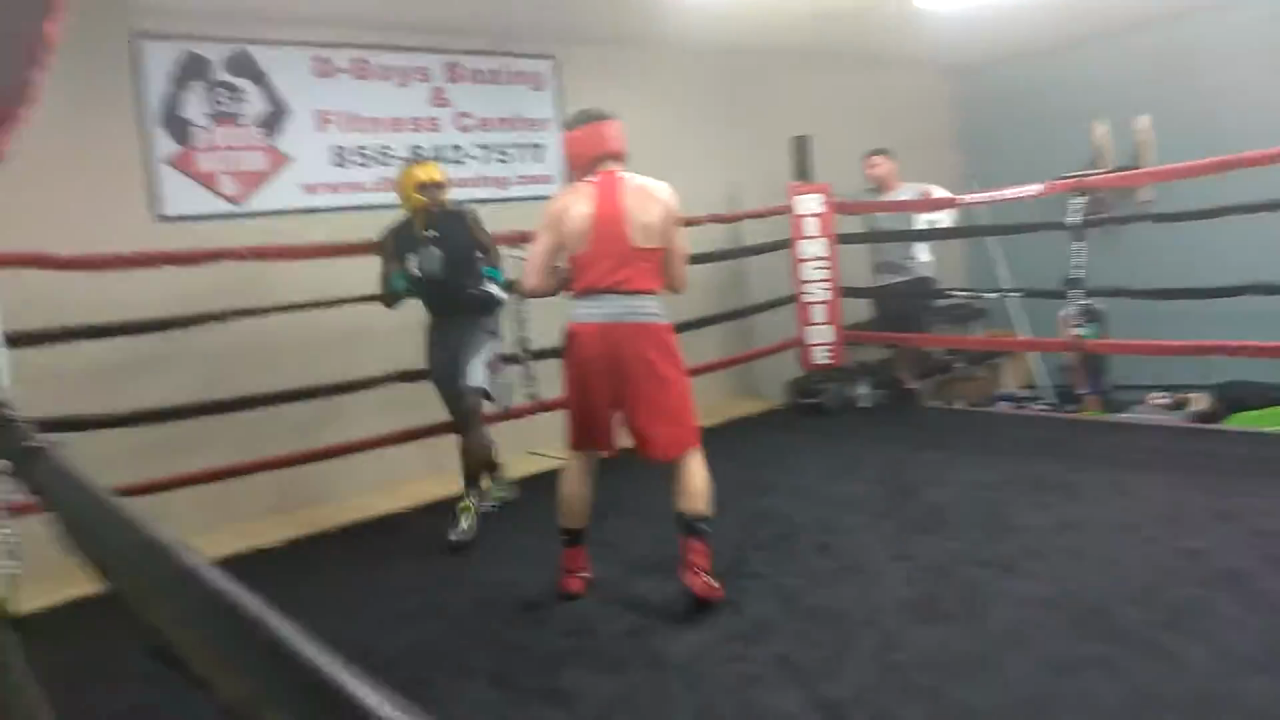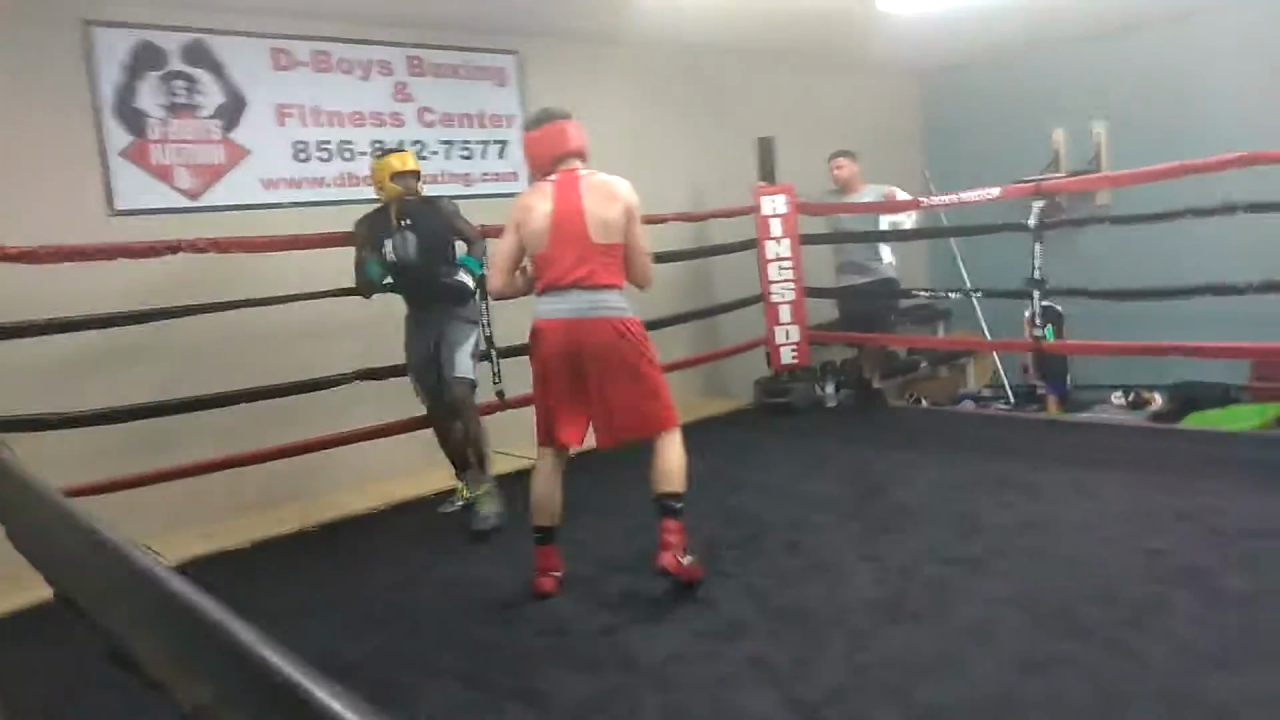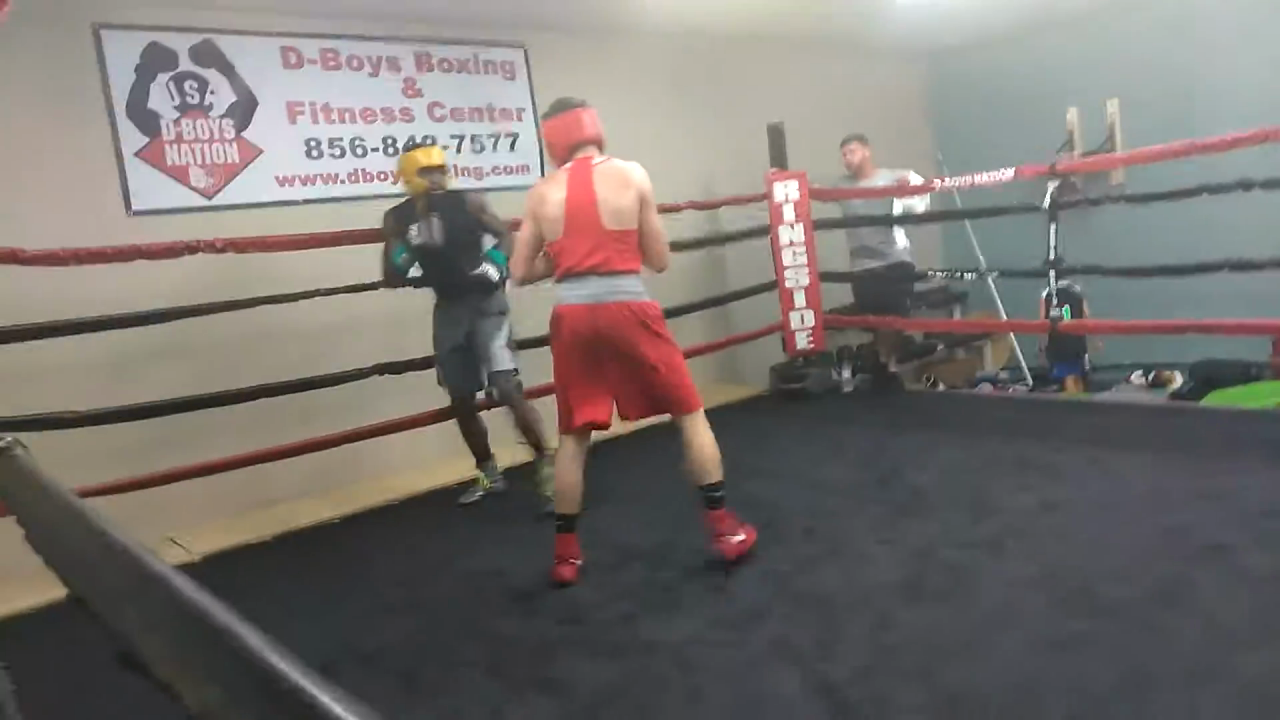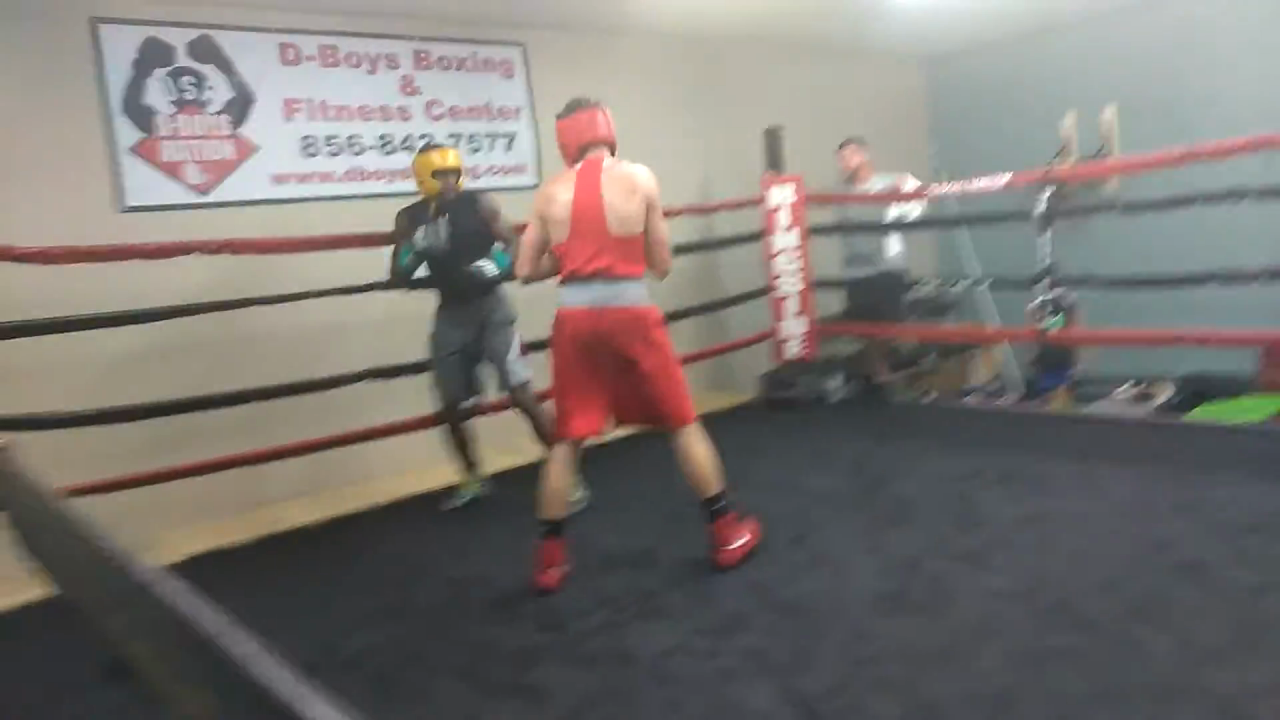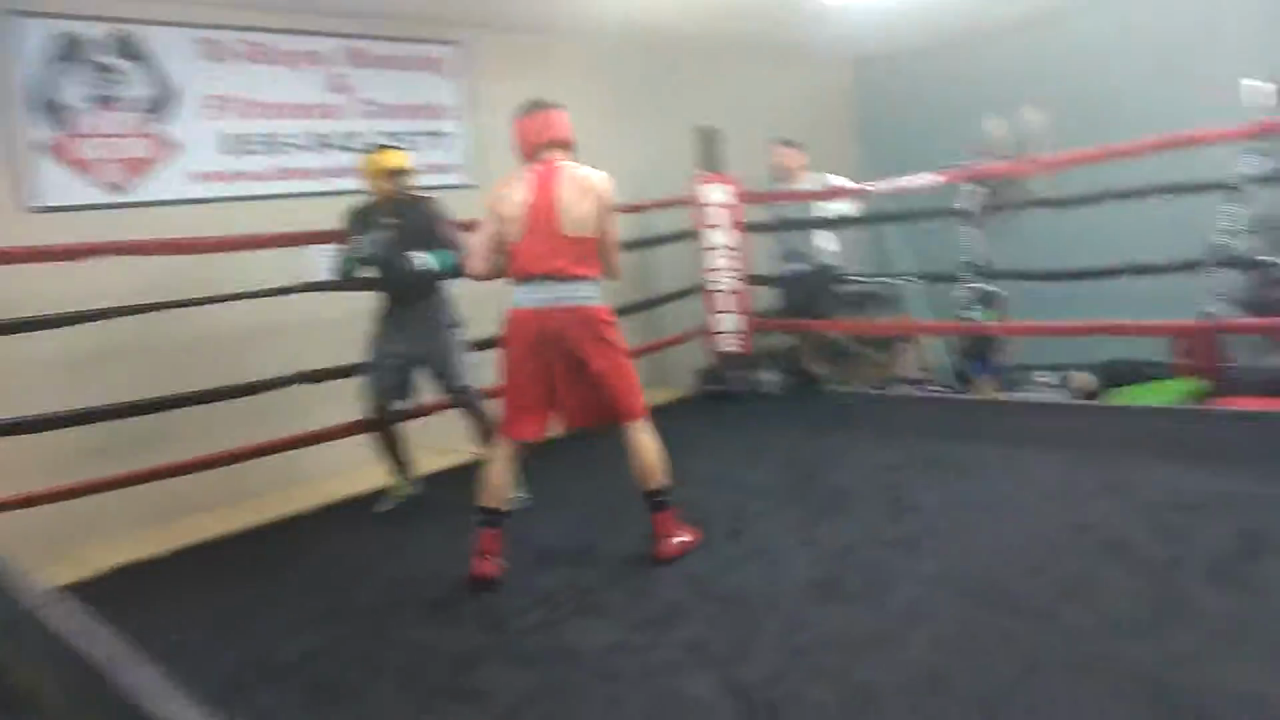
dt=0.1s
person 1, frame 1
left shoulder: (564, 205)
right shoulder: (659, 194)
left elbow: (532, 282)
right elbow: (678, 281)
left hip: (588, 332)
right hip: (644, 330)
left knee: (582, 453)
right knee: (684, 448)
left ankle: (573, 568)
right ankle: (697, 561)
person 1, frame 2
left shoulder: (525, 205)
right shoulder: (618, 191)
left elbow: (499, 285)
right elbow: (642, 276)
left hip: (552, 328)
right hip: (611, 323)
left knee: (552, 448)
right knee: (664, 432)
left ankle: (546, 565)
right ankle: (672, 540)
person 1, frame 3
left shoulder: (541, 192)
right shoulder: (631, 175)
left elbow: (520, 272)
right elbow: (658, 259)
left hip: (571, 315)
right hip: (627, 309)
left knee: (573, 435)
right knee: (690, 413)
left ankle: (566, 553)
right ankle: (722, 528)
person 1, frame 4
left shoulder: (551, 193)
right shoulder: (640, 179)
left elbow: (526, 269)
right elbow: (661, 264)
left hip: (574, 318)
right hip: (630, 313)
left knee: (567, 440)
right knee: (683, 425)
left ankle: (549, 560)
right ankle: (727, 534)
person 1, frame 5
left shoulder: (505, 192)
right shoulder: (595, 182)
left elbow: (478, 266)
right elbow: (612, 267)
left hip: (527, 316)
right hip: (582, 312)
left knee: (510, 436)
right knee: (634, 419)
left ankle: (486, 550)
right ankle: (667, 530)
person 2, frame 1
left shoulder: (464, 220)
right shoulder: (397, 238)
left elbow: (491, 253)
right elbow: (389, 297)
left wrist: (494, 281)
right wrist: (409, 275)
left hip: (476, 321)
right hip: (442, 328)
left knee: (470, 405)
right knee: (463, 416)
left ankle: (468, 501)
right ankle: (497, 482)
person 2, frame 2
left shoulder: (439, 209)
right shoulder: (369, 226)
left elbow: (476, 243)
right elbow: (364, 287)
left wrist: (470, 270)
right wrist: (382, 260)
left hip: (455, 310)
right hip: (419, 318)
left knee: (461, 397)
right knee: (439, 410)
left ankle: (484, 488)
right ankle: (468, 480)
person 2, frame 3
left shoulder: (467, 202)
right shoulder: (397, 219)
left elbow: (505, 238)
right elbow: (392, 277)
left wrist: (496, 263)
right wrist: (409, 247)
left hip: (484, 303)
right hip: (448, 310)
left knee: (508, 390)
right knee: (461, 402)
left ankle: (547, 468)
right ankle: (487, 473)
person 2, frame 4
left shoulder: (479, 205)
right shoulder: (409, 219)
left elbow: (514, 247)
right elbow: (398, 278)
left wrist: (498, 265)
right wrist: (414, 250)
left hip: (489, 308)
right hip: (451, 314)
left knee: (522, 396)
right knee: (451, 407)
right ankle: (473, 478)
person 2, frame 5
left shoulder: (425, 208)
right shoulder: (359, 220)
left elbow: (461, 253)
right elbow: (346, 274)
left wrist: (436, 262)
right wrist: (359, 255)
left hip: (433, 311)
right hip: (396, 316)
left knee: (467, 397)
right knee: (381, 410)
right ankle: (404, 479)
person 3, frame 1
left shoulder: (920, 193)
left elbow: (945, 211)
left hip: (916, 277)
right hip: (884, 282)
left knee: (917, 335)
left ankle: (912, 382)
right ankle: (906, 382)
person 3, frame 2
left shoulder: (882, 193)
right shoulder: (830, 200)
left elbow: (906, 221)
left hip: (880, 278)
right hip: (848, 283)
left knee: (880, 336)
left ankle: (877, 381)
right ankle: (871, 382)
person 3, frame 3
left shoulder: (895, 178)
right shoulder: (842, 186)
left elbow: (919, 206)
left wrist: (909, 189)
left hip: (894, 262)
right hip: (862, 267)
left knee: (895, 320)
left ankle: (894, 366)
right ankle: (886, 368)
person 3, frame 4
left shoulder: (890, 184)
right shoulder: (840, 191)
left elbow: (912, 212)
left wrist: (902, 193)
left hip: (888, 270)
right hip: (857, 273)
left knee: (887, 326)
right ankle: (878, 375)
person 3, frame 5
left shoulder: (823, 183)
right shoulder: (774, 190)
left elbow: (847, 209)
left hip: (819, 266)
right hip: (789, 270)
left knee: (822, 320)
right ankle: (813, 368)
